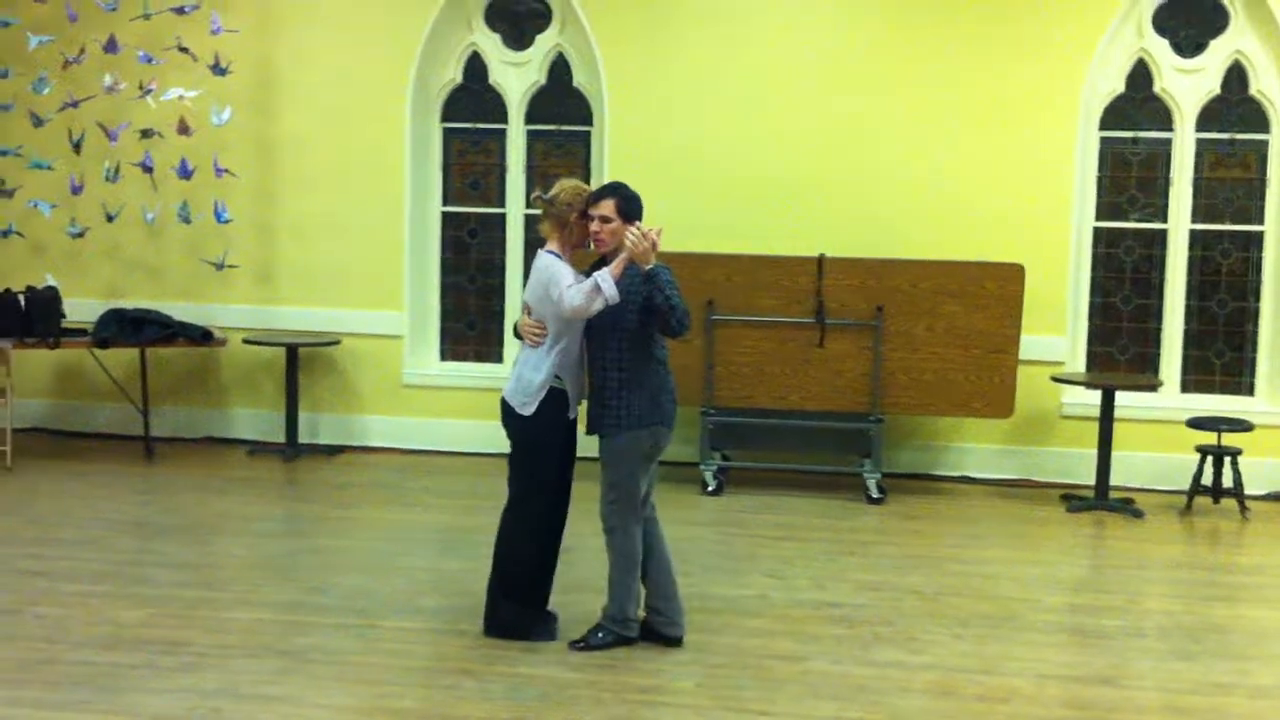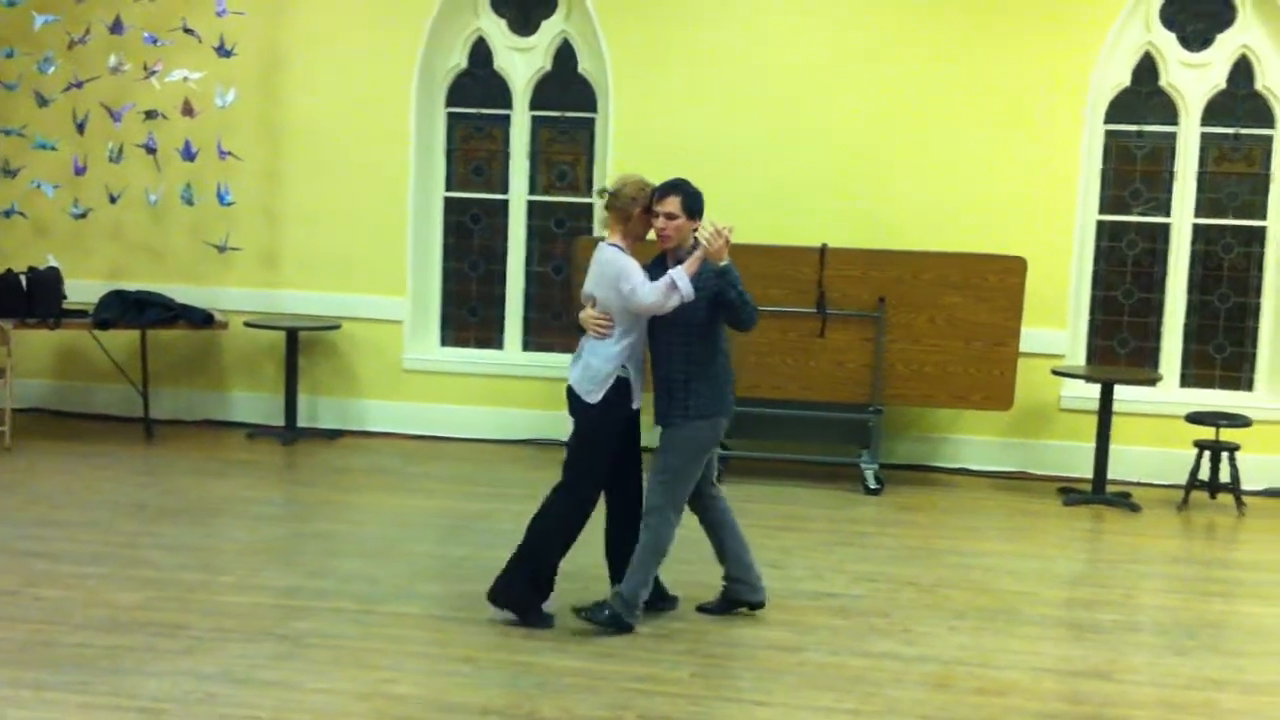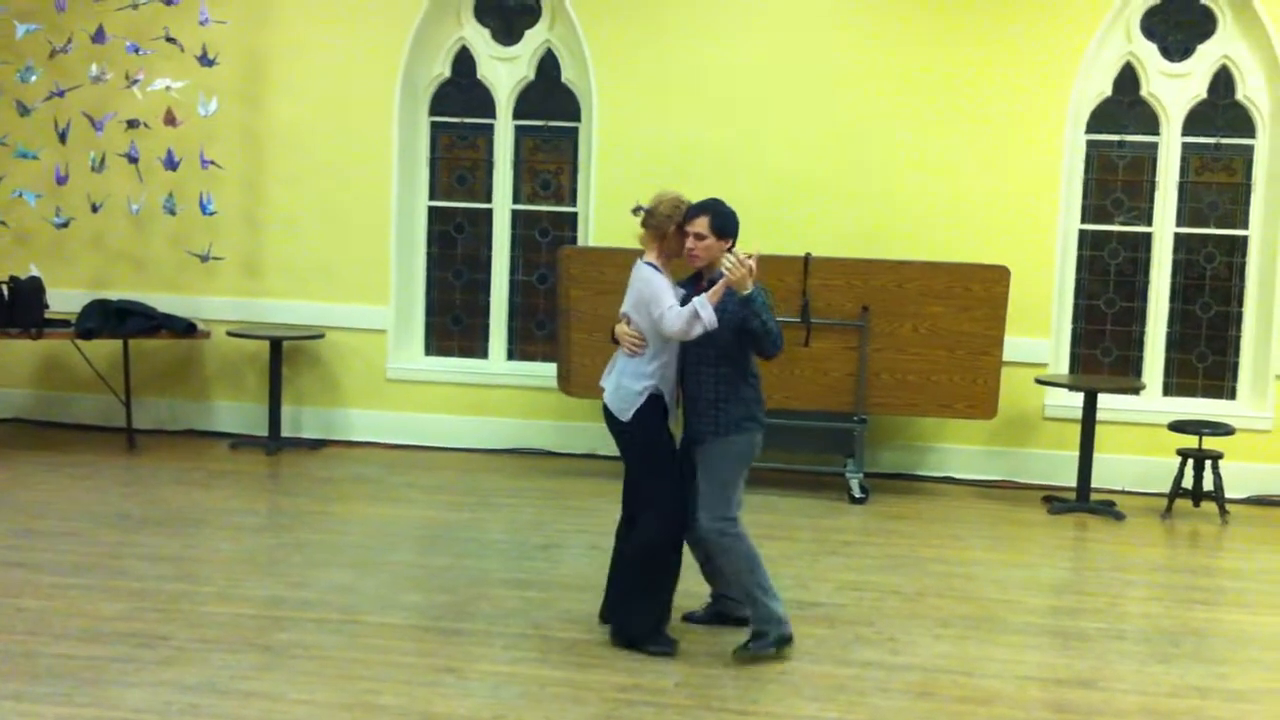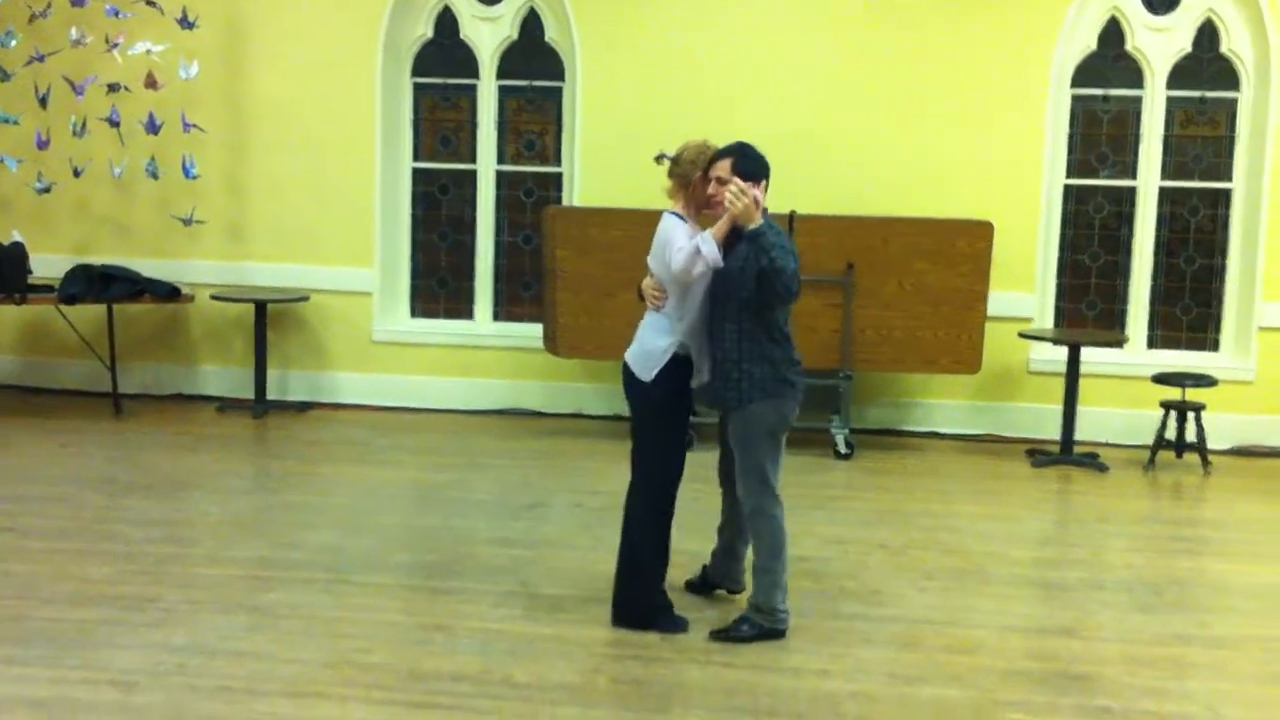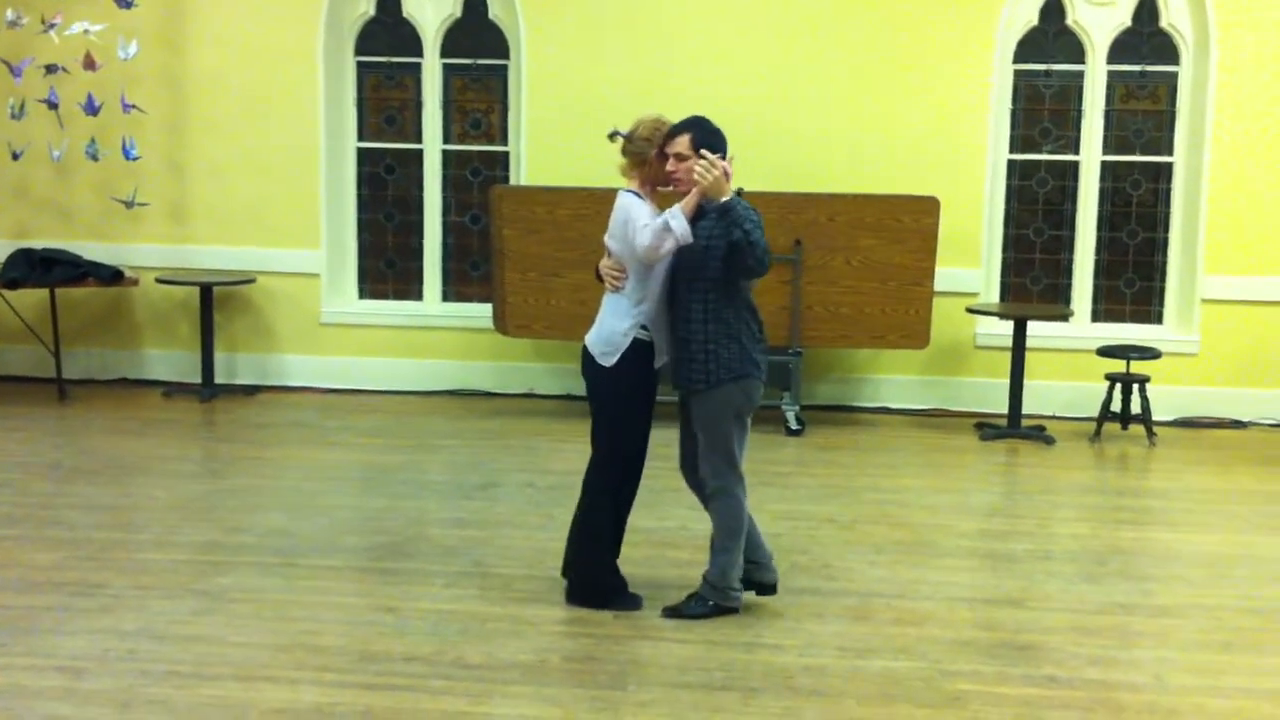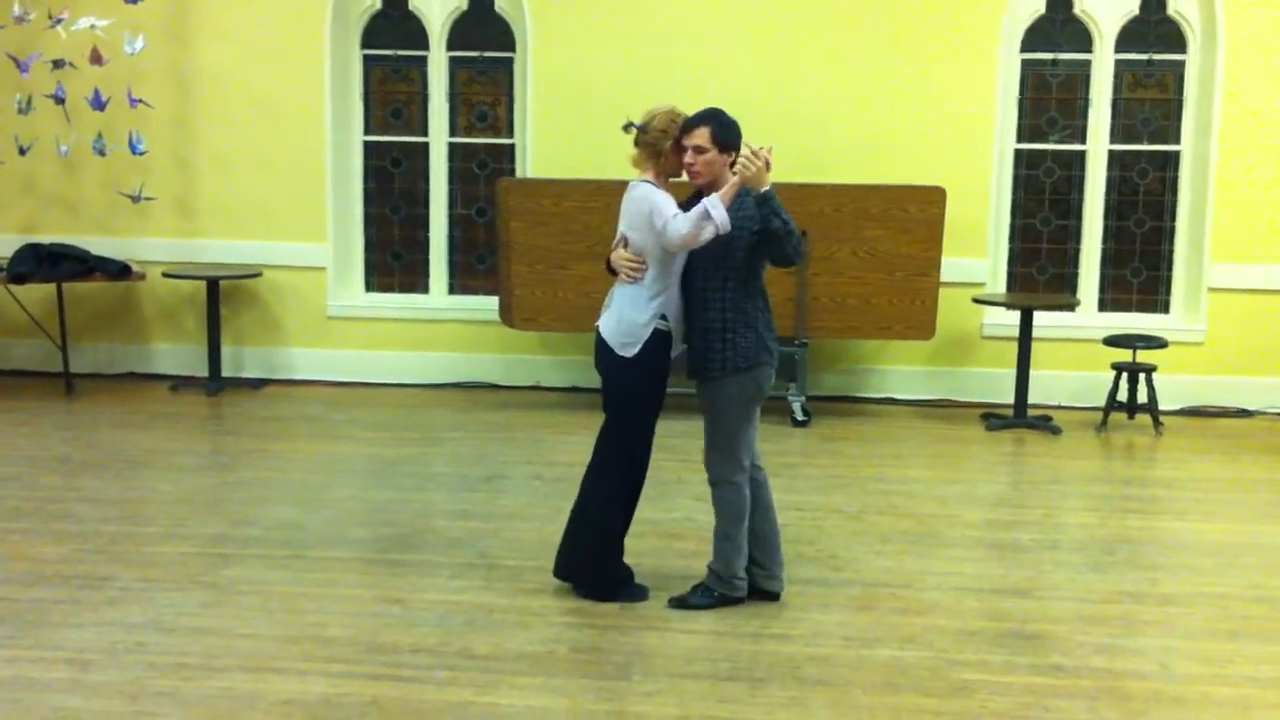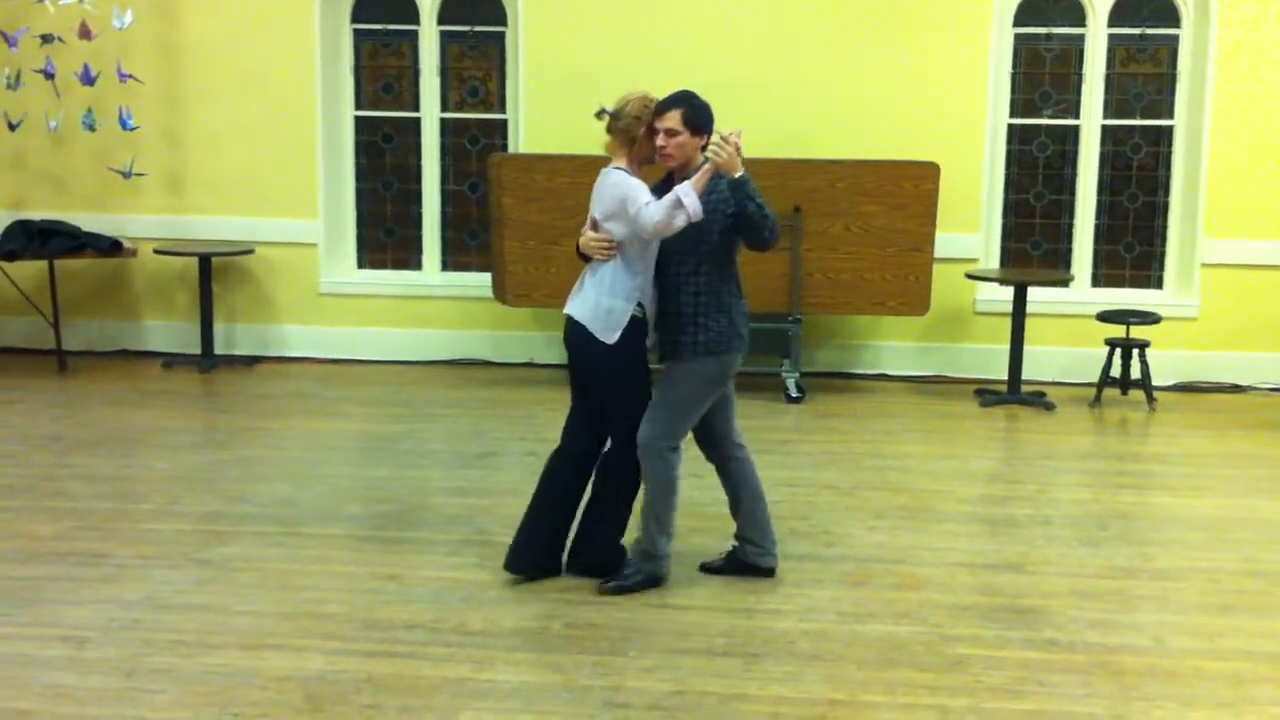
dt=0.7s
person 1, frame 1
left shoulder: (650, 276)
right shoulder: (591, 278)
left elbow: (678, 326)
left wrist: (648, 267)
right wrist: (525, 323)
left hip: (640, 414)
right hip: (616, 414)
left knee: (621, 517)
right knee: (640, 515)
left ankle: (621, 623)
right ankle: (665, 619)
person 1, frame 2
left shoulder: (711, 271)
right shoulder: (651, 273)
left elbow: (746, 321)
right elbow: (617, 311)
left wrist: (722, 265)
right wrist: (587, 315)
left hip: (702, 406)
right hip: (679, 405)
left knee: (661, 503)
right knee: (704, 496)
left ankle: (625, 606)
right ankle: (746, 587)
person 1, frame 3
left shoulder: (744, 294)
right shoulder: (684, 290)
left elbow: (771, 348)
right elbow: (650, 327)
left wrist: (747, 292)
right wrist: (622, 330)
left hip: (733, 425)
right hip: (698, 424)
left knee: (718, 521)
right knee: (687, 515)
left ankle: (771, 622)
right ankle: (730, 602)
person 1, frame 4
left shoulder: (771, 240)
right shoulder: (727, 241)
left elbow: (786, 289)
left wrist: (754, 225)
right wrist: (651, 285)
left hip: (765, 389)
right hip: (739, 386)
left knee: (758, 497)
right knee: (734, 485)
left ankle: (769, 613)
right ankle: (725, 570)
person 1, frame 5
left shoulder: (734, 215)
right shoulder: (683, 217)
left elbow: (758, 263)
left wrist: (723, 199)
right wrist: (610, 265)
left hip: (729, 368)
right hip: (696, 367)
left knee: (720, 478)
right knee: (697, 470)
left ankle: (722, 590)
right ankle: (756, 566)
person 1, frame 6
left shoulder: (750, 208)
right shoulder: (688, 210)
left elbow: (789, 255)
right elbow: (652, 258)
left wrist: (764, 191)
right wrist: (618, 257)
left hip: (742, 358)
right hip: (713, 358)
left knee: (725, 468)
right knee: (742, 466)
left ankle: (727, 581)
right ankle: (764, 575)
person 1, frame 7
left shoulder: (723, 193)
right shoulder: (658, 193)
left elbow: (764, 238)
left wrist: (736, 176)
right wrist: (587, 241)
left hip: (711, 340)
right hip: (685, 340)
left knee: (655, 441)
right knee: (723, 446)
left ankle: (651, 558)
right ankle: (757, 551)
person 2, frame 1
left shoulder: (556, 264)
right shoulder: (552, 267)
right elbow: (576, 304)
right wrist: (624, 259)
left hip: (553, 402)
right hip: (536, 404)
left knee: (550, 505)
right knee: (529, 506)
left ankle: (529, 606)
right ankle: (508, 615)
person 2, frame 2
left shoulder: (611, 256)
right shoulder: (616, 261)
right elbow: (651, 300)
right wrist: (697, 258)
left hip: (611, 389)
right hip: (602, 392)
left knee: (626, 491)
right knee: (577, 491)
right ankle: (519, 589)
person 2, frame 3
left shoulder: (651, 273)
right shoulder: (651, 278)
right elbow: (677, 325)
right wrist: (724, 285)
left hip: (639, 402)
right hip: (637, 405)
left knee: (644, 506)
right knee: (667, 508)
left ankle: (626, 609)
right ankle: (638, 622)
person 2, frame 4
left shoulder: (685, 225)
right shoulder: (675, 227)
right elbow: (687, 266)
right wrist: (730, 219)
left hip: (671, 367)
right hip: (656, 369)
left knee: (661, 479)
right knee: (653, 482)
left ankle: (641, 590)
right ankle: (640, 605)
person 2, frame 5
left shoulder: (640, 205)
right shoulder: (633, 207)
right elbow: (652, 245)
right wrist: (698, 192)
left hip: (632, 352)
right hip: (620, 355)
left knee: (621, 464)
right knee: (613, 466)
left ankle: (585, 569)
right ankle: (594, 584)
person 2, frame 6
left shoulder: (641, 194)
right shoulder: (651, 199)
right elbow: (684, 233)
right wrist: (737, 182)
left hip: (625, 340)
right hip: (637, 344)
left knee: (615, 453)
right knee: (625, 458)
left ankle: (581, 562)
right ankle: (601, 575)
person 2, frame 7
left shoulder: (613, 180)
right shoulder: (624, 187)
right elbow: (657, 222)
right wrist: (709, 170)
left hip: (591, 325)
right hip: (611, 330)
left knee: (583, 439)
right knee: (632, 440)
left ankle: (536, 551)
right ankle: (597, 551)
